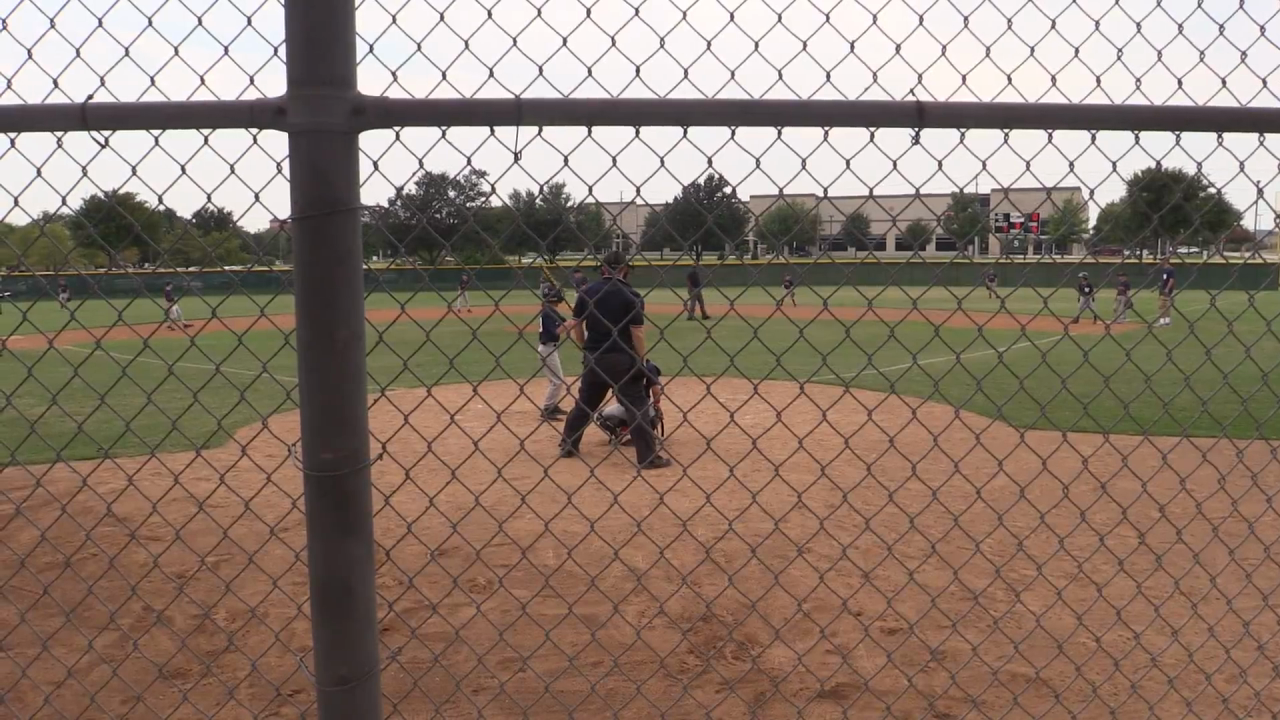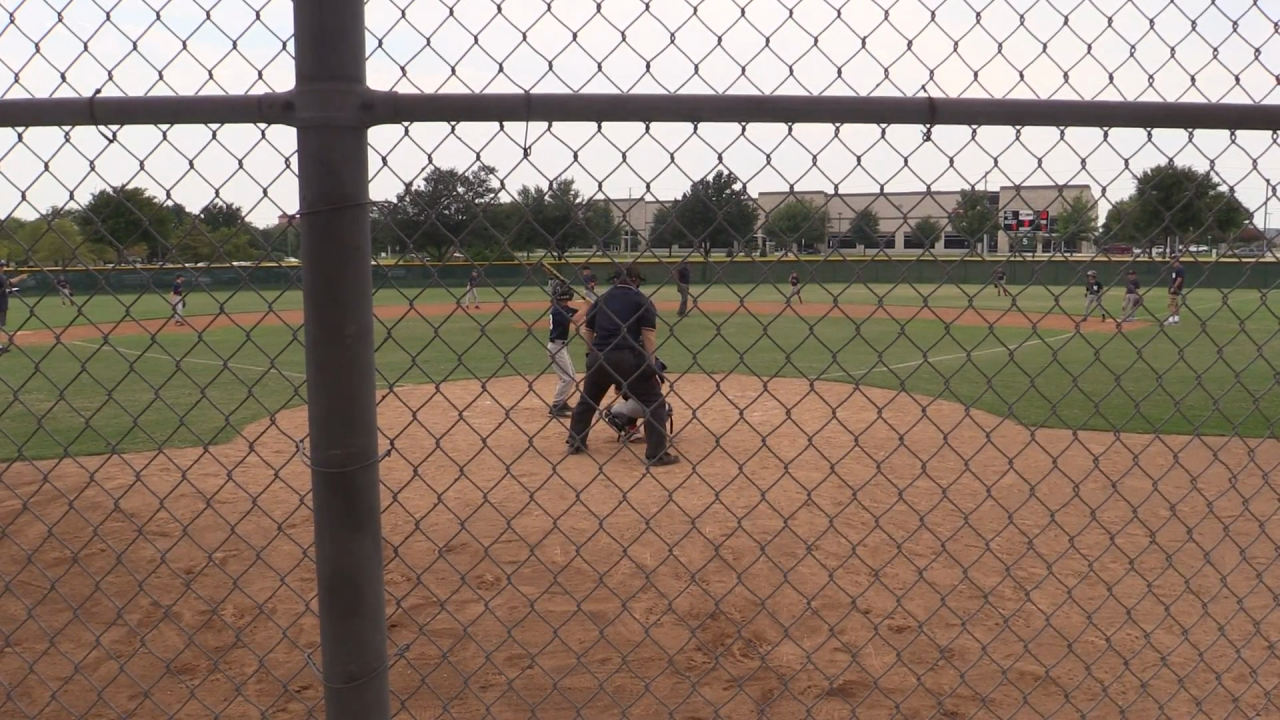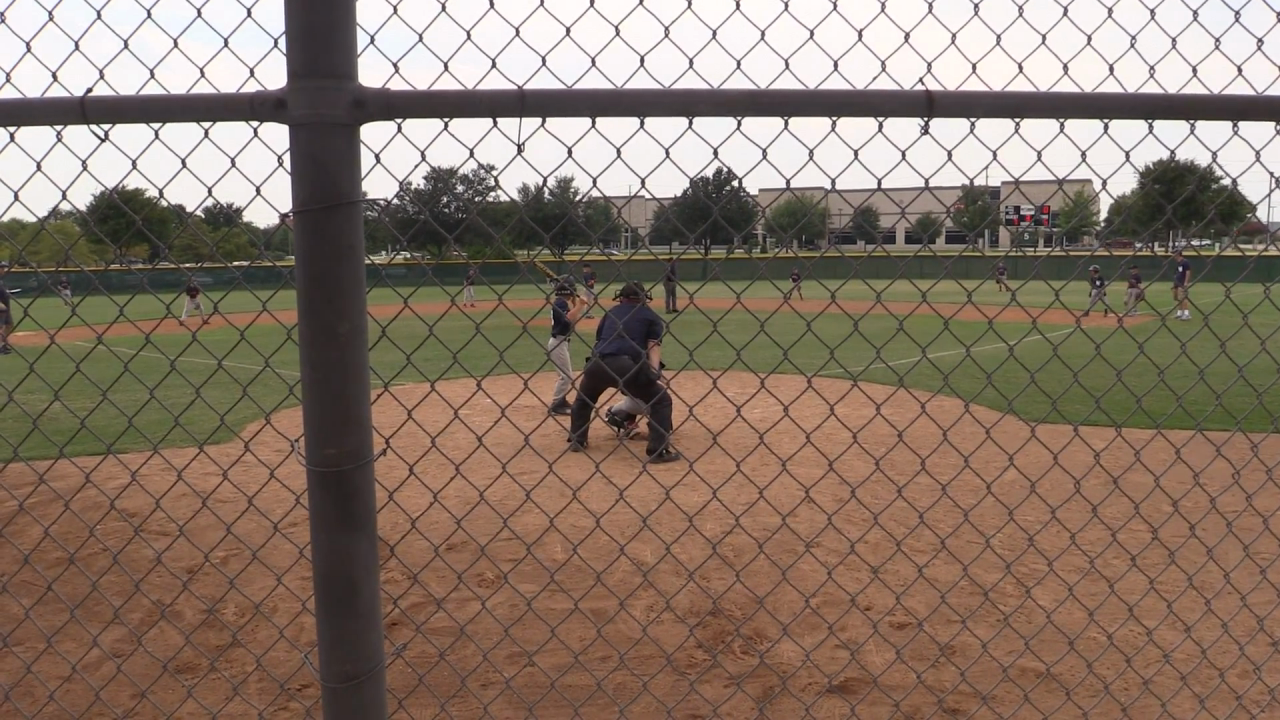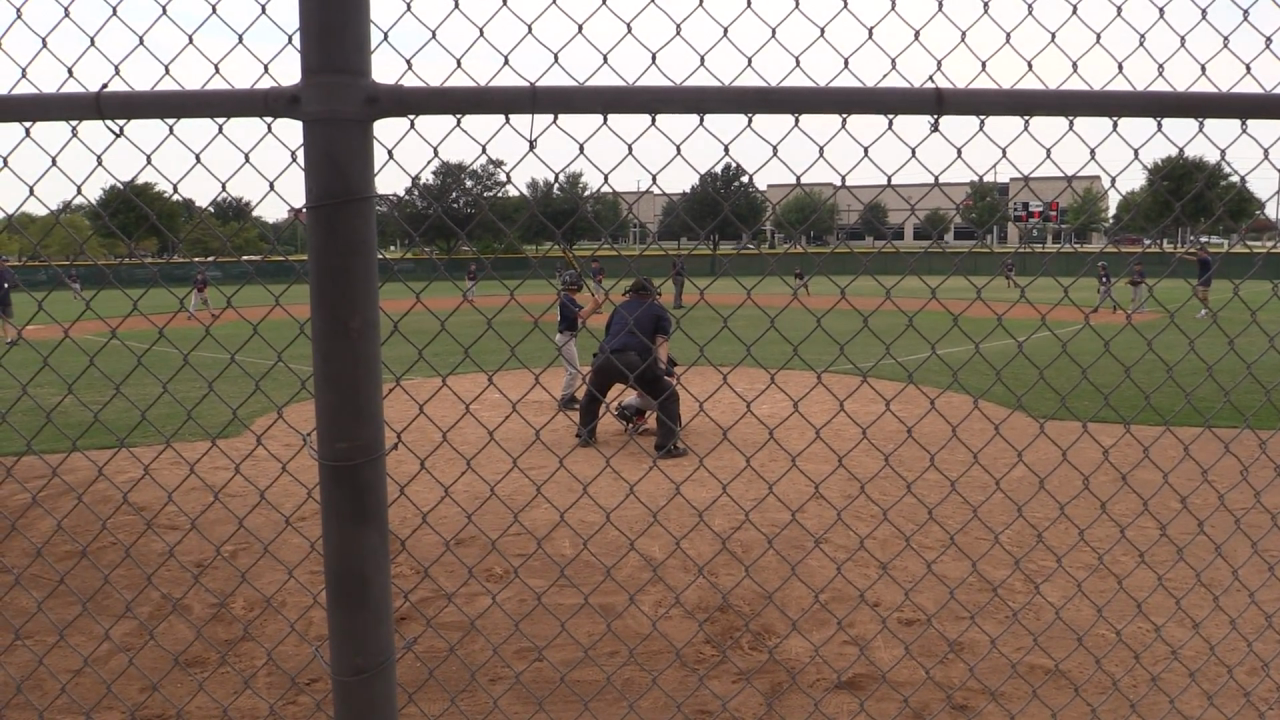
dt=1s
person 1, frame 1
left shoulder: (588, 292)
right shoulder: (631, 296)
left elbow: (575, 325)
right elbow: (637, 333)
right wrist: (641, 362)
left hip: (594, 359)
right hip: (622, 359)
left knee: (584, 404)
right knee: (636, 408)
left ankle: (567, 446)
right ankle: (648, 457)
person 1, frame 2
left shoulder: (602, 299)
right shoulder: (643, 302)
left elbow: (587, 331)
right elbow: (648, 336)
right wrist: (651, 368)
left hip: (598, 359)
right hip: (627, 358)
left knee: (587, 400)
right knee: (654, 402)
left ankle: (575, 442)
right ankle: (657, 453)
person 1, frame 3
left shoulder: (612, 312)
right shoulder: (651, 317)
right elbow: (654, 346)
right wrist: (654, 376)
left hip: (598, 364)
right hip: (626, 365)
left knee: (583, 399)
right knee: (661, 400)
left ankle: (577, 440)
right ankle: (659, 450)
person 1, frame 4
left shoulder: (621, 307)
right shoulder: (659, 312)
right elbow: (661, 342)
right wrist: (662, 372)
left hip: (605, 360)
right hip: (634, 361)
left knee: (592, 394)
right knee: (668, 396)
left ankle: (585, 436)
right ankle: (667, 447)
